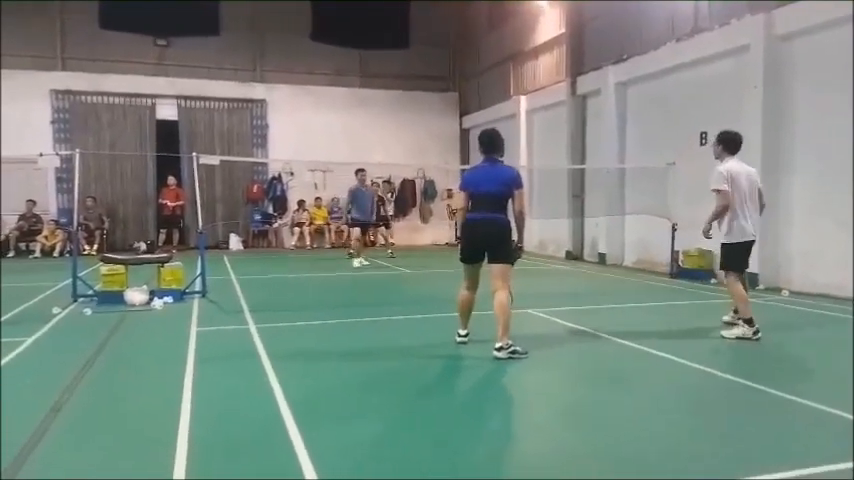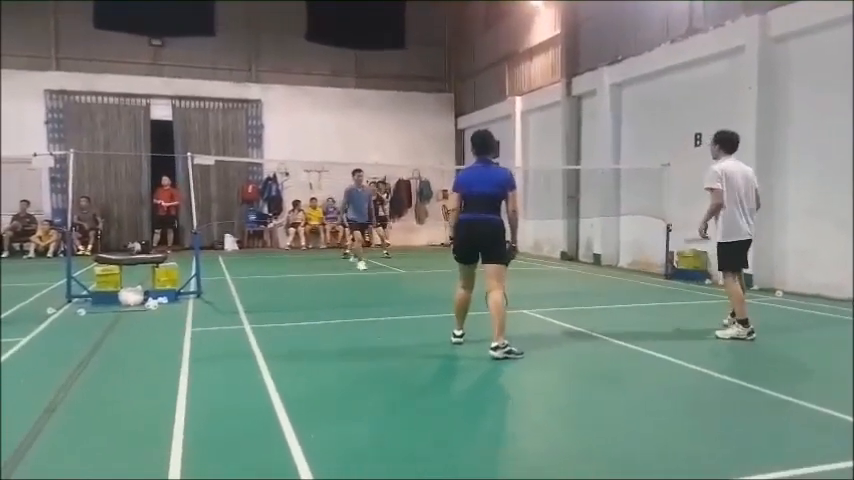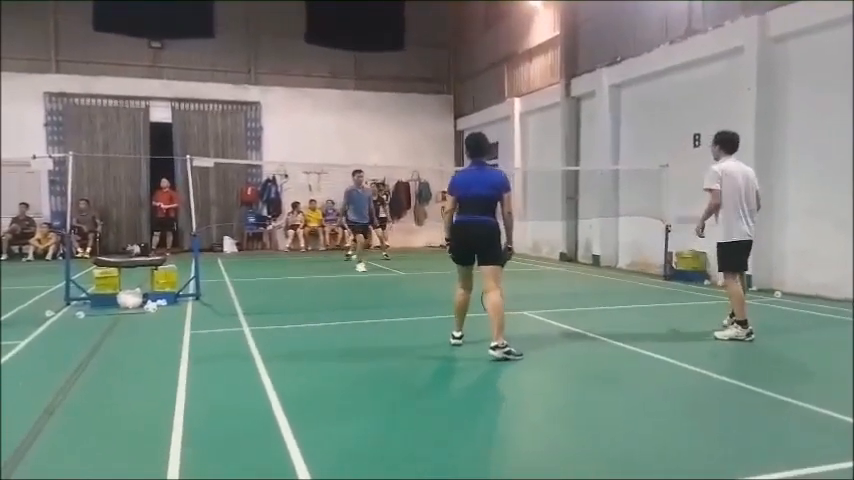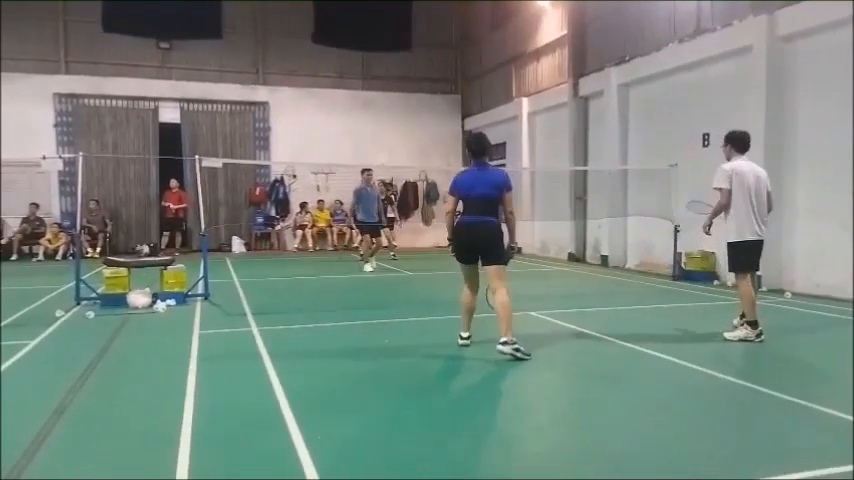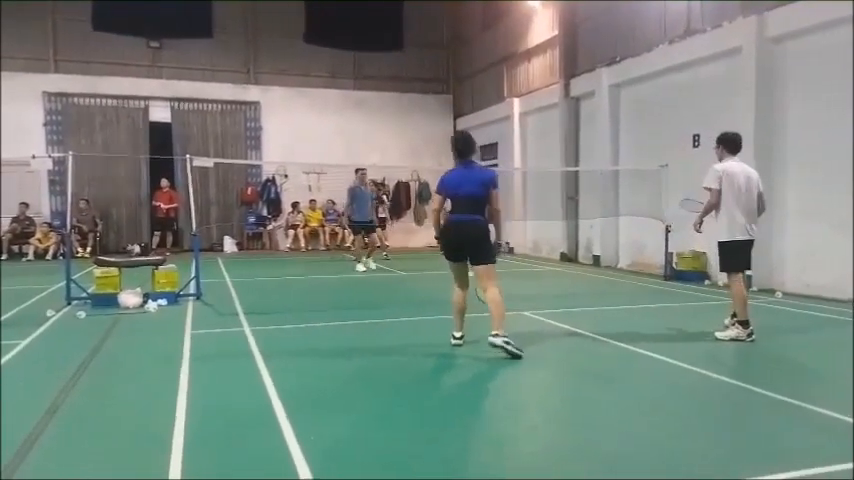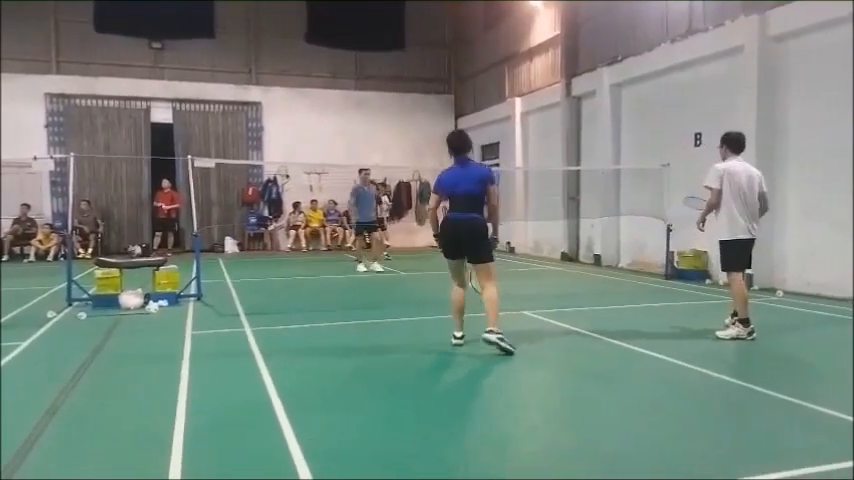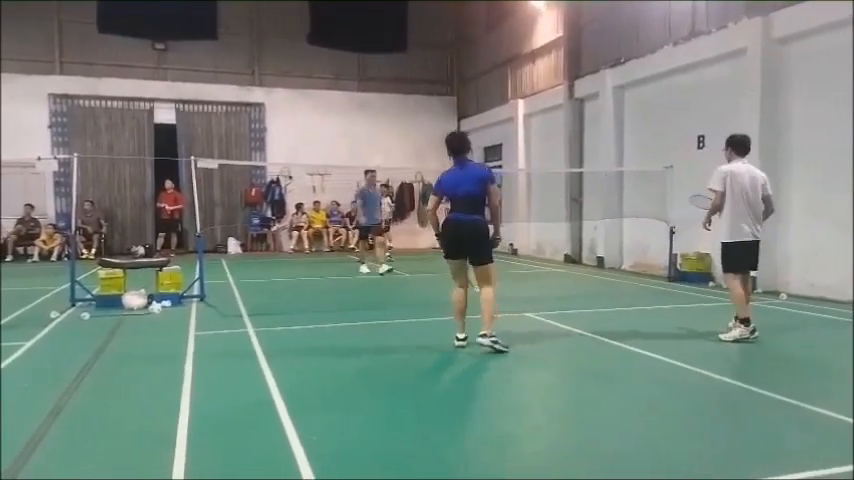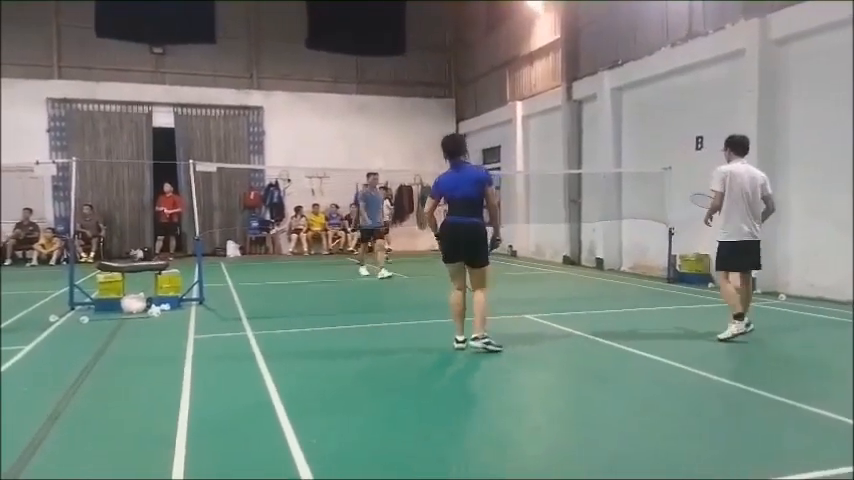
dt=0.1s
person 1, frame 1
left shoulder: (469, 175)
right shoulder: (511, 174)
left elbow: (462, 209)
right elbow: (519, 210)
left wrist: (462, 237)
right wrist: (520, 241)
left hip: (472, 229)
right hip: (498, 230)
left knee: (469, 286)
right knee: (501, 289)
left ankle: (462, 331)
right ankle: (502, 344)
person 1, frame 2
left shoulder: (462, 175)
right shoulder: (505, 175)
left elbow: (454, 209)
right elbow: (512, 211)
left wrist: (454, 238)
right wrist: (513, 241)
left hip: (466, 230)
right hip: (492, 230)
left knee: (464, 285)
right knee: (495, 289)
left ankle: (458, 331)
right ankle: (498, 344)
person 1, frame 3
left shoulder: (458, 178)
right shoulder: (499, 177)
left elbow: (449, 211)
right elbow: (507, 213)
left wrist: (449, 239)
right wrist: (509, 242)
left hip: (461, 232)
right hip: (487, 232)
left knee: (463, 285)
right knee: (493, 289)
left ankle: (457, 333)
right ankle: (498, 343)
person 1, frame 4
left shoulder: (460, 178)
right shoulder: (501, 176)
left elbow: (449, 211)
right elbow: (509, 212)
left wrist: (451, 239)
right wrist: (512, 241)
left hip: (464, 232)
right hip: (490, 232)
left knee: (470, 286)
right knee: (499, 288)
left ankle: (465, 333)
right ankle: (506, 339)
person 1, frame 5
left shoulder: (447, 177)
right shoulder: (487, 175)
left elbow: (436, 210)
right elbow: (495, 210)
left wrist: (439, 236)
right wrist: (498, 238)
left hip: (452, 230)
right hip: (477, 230)
left knee: (460, 284)
right knee: (490, 285)
left ankle: (457, 333)
right ankle: (499, 333)
person 1, frame 6
left shoulder: (444, 176)
right shoulder: (484, 172)
left elbow: (432, 208)
right elbow: (493, 205)
left wrist: (437, 234)
right wrist: (494, 233)
left hip: (451, 228)
right hip: (476, 228)
left knee: (459, 283)
right knee: (488, 283)
left ankle: (458, 333)
right ankle: (493, 330)
person 1, frame 7
left shoulder: (445, 178)
right shoulder: (484, 172)
left elbow: (431, 209)
right elbow: (494, 205)
left wrist: (439, 234)
right wrist: (496, 232)
left hip: (453, 230)
right hip: (477, 229)
left knee: (459, 284)
right knee: (486, 284)
left ankle: (461, 334)
right ankle: (486, 333)
person 1, frame 8
left shoulder: (442, 180)
right shoulder: (481, 173)
left elbow: (428, 211)
right elbow: (493, 206)
left wrist: (438, 234)
right wrist: (496, 233)
left hip: (451, 232)
right hip: (475, 231)
left knee: (458, 287)
right knee: (479, 287)
left ankle: (459, 336)
right ankle: (479, 335)
person 2, frame 1
left shoulder: (722, 170)
right shoulder: (750, 170)
left elbow: (724, 202)
right elbow: (761, 203)
left wrist: (709, 222)
left hip: (733, 233)
right hip: (749, 232)
left knee: (731, 277)
right knee: (738, 274)
left ankle: (749, 326)
right ankle: (738, 313)
person 2, frame 2
left shoulder: (717, 169)
right shoulder: (748, 170)
left elbow: (718, 202)
right elbow: (757, 204)
left wrist: (704, 221)
left hip: (729, 232)
right hip: (746, 231)
left knee: (729, 277)
right knee: (737, 275)
left ankle: (744, 326)
right ankle: (736, 315)
person 2, frame 3
left shoulder: (717, 169)
right shoulder: (748, 171)
left elbow: (716, 202)
right elbow: (757, 204)
left wrist: (702, 221)
left hip: (729, 233)
right hip: (747, 232)
left knee: (731, 277)
right knee: (738, 276)
left ankle: (742, 327)
right ankle: (735, 316)
person 2, frame 4
left shoulder: (728, 168)
right shoulder: (760, 171)
left elbow: (724, 201)
right elbow: (769, 205)
left wrist: (709, 219)
left hip: (739, 233)
right hip: (758, 232)
left knee: (742, 277)
right knee: (749, 276)
left ankle: (752, 328)
right ankle: (746, 317)
person 2, frame 5
left shoulder: (718, 169)
right shoulder: (752, 172)
left elbow: (714, 201)
right elbow: (761, 206)
left wrist: (699, 218)
left hip: (730, 233)
right hip: (748, 233)
left knee: (735, 278)
right knee: (739, 276)
left ankle: (744, 327)
right ankle: (736, 317)
person 2, frame 6
left shoulder: (720, 168)
right shoulder: (755, 172)
left elbow: (714, 200)
right elbow: (765, 206)
left wrist: (702, 216)
left hip: (731, 232)
right hip: (749, 232)
left knee: (734, 277)
right knee: (740, 275)
left ankle: (744, 326)
right ankle: (736, 316)
person 2, frame 7
left shoulder: (724, 171)
right shoulder: (759, 175)
left elbow: (717, 203)
right elbow: (770, 207)
left wrist: (707, 217)
left hip: (733, 235)
right hip: (752, 235)
left knee: (732, 279)
right knee: (744, 277)
left ankle: (745, 325)
right ankle: (741, 322)
person 2, frame 8
left shoulder: (723, 171)
right shoulder: (759, 175)
left elbow: (717, 203)
right elbow: (770, 207)
left wrist: (708, 214)
left hip: (730, 234)
right hip: (752, 235)
left knee: (723, 277)
right knee: (746, 277)
left ankle: (738, 320)
right ankle: (741, 319)
